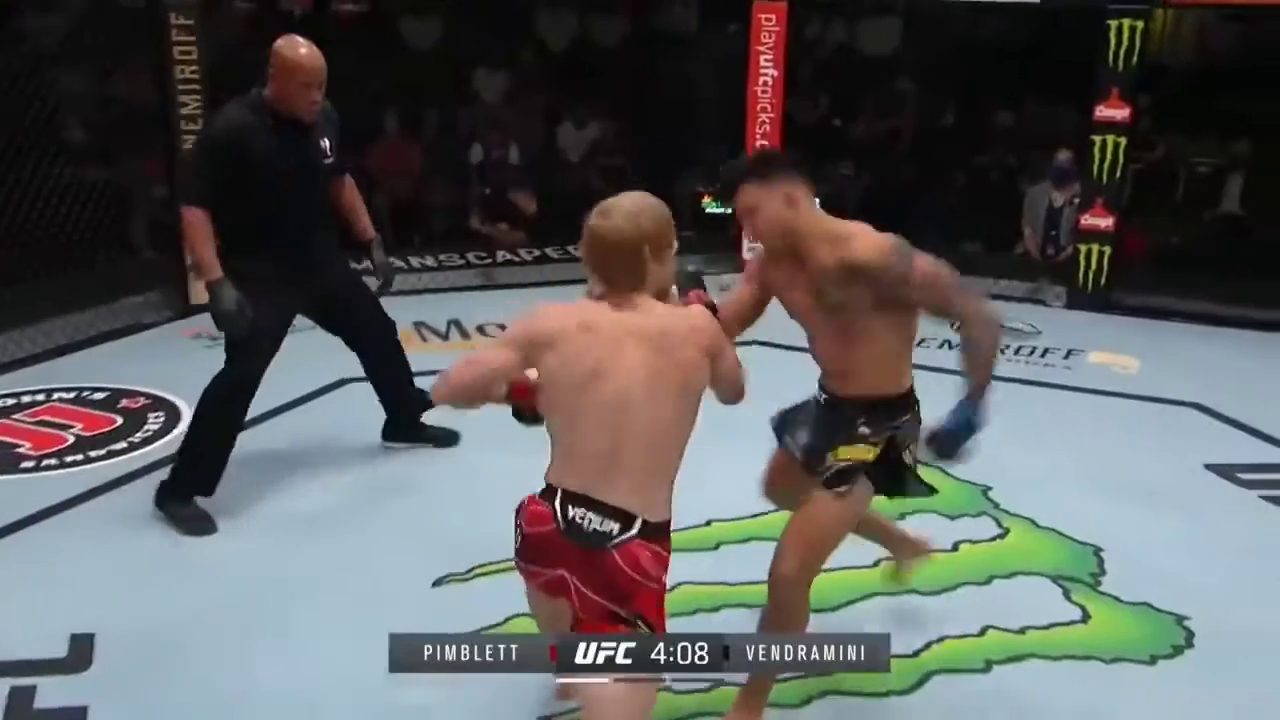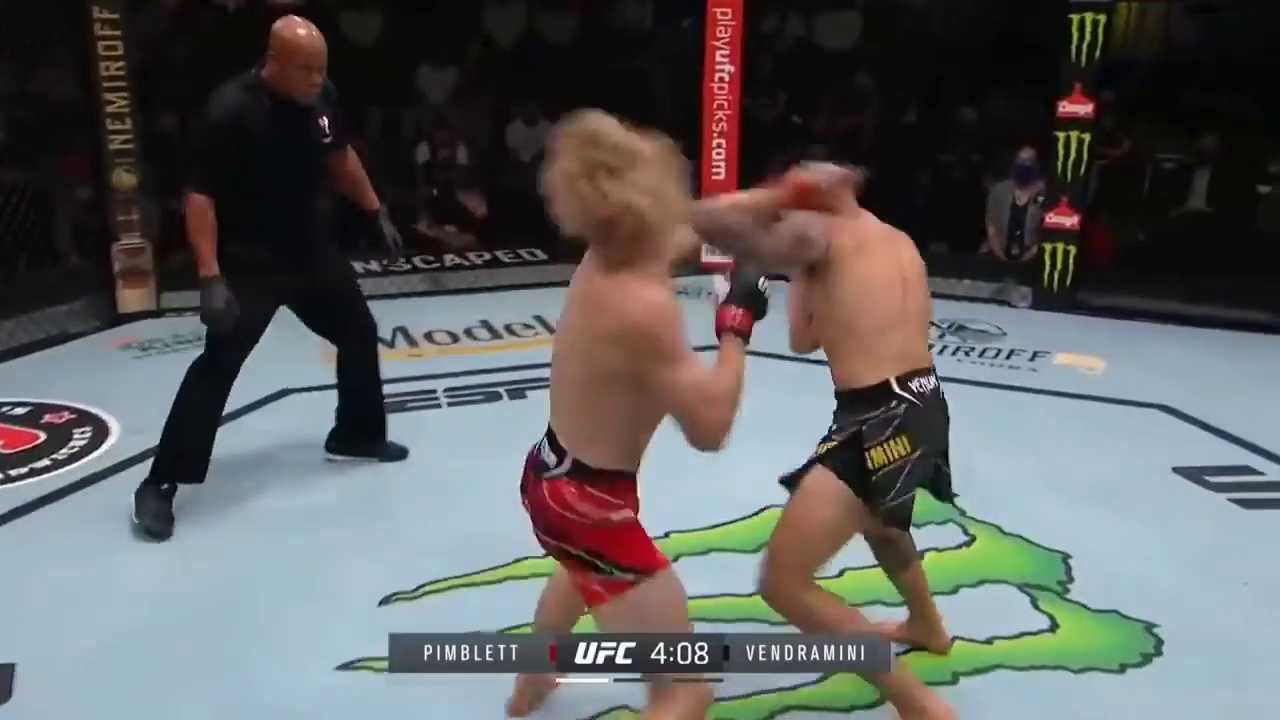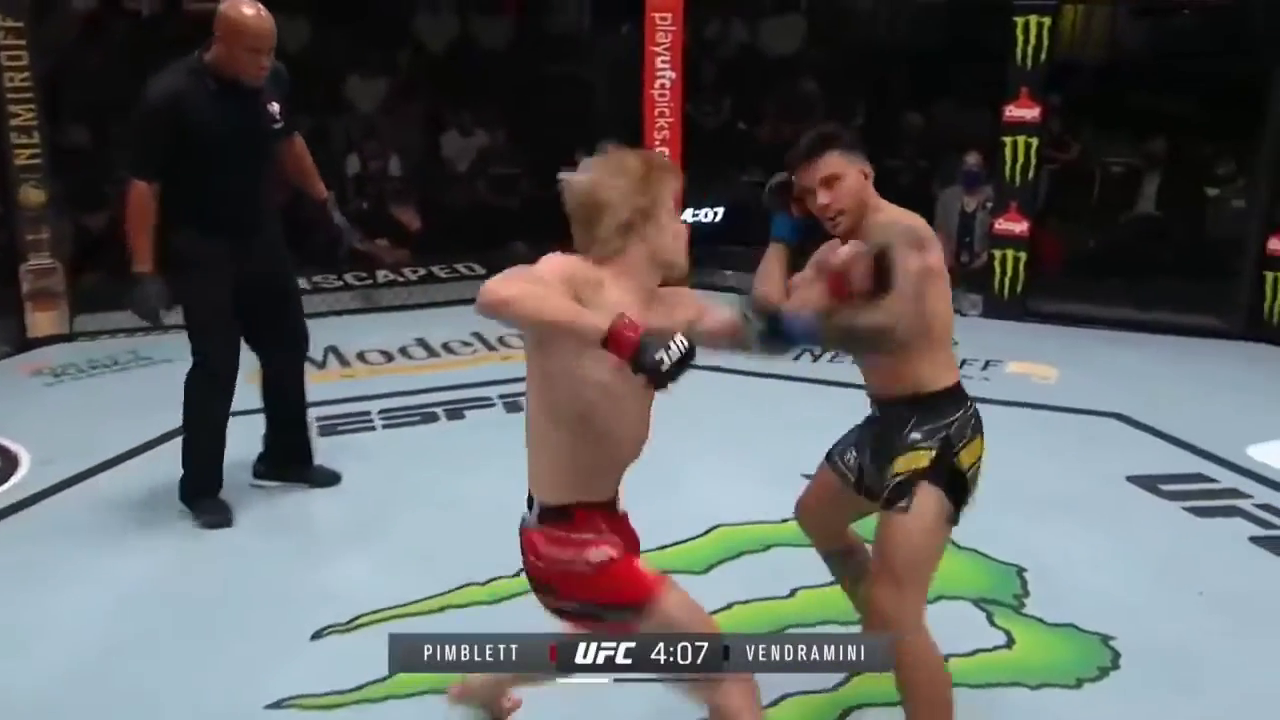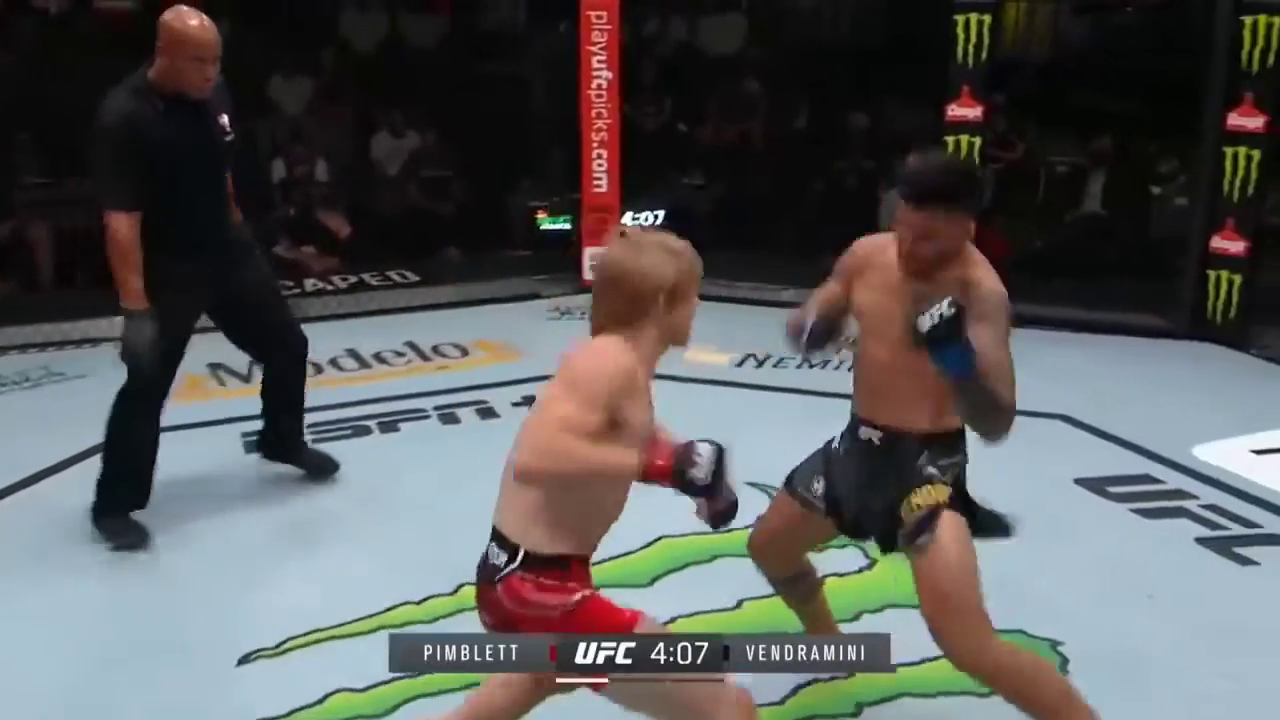
dt=0.4s
person 1, frame 1
left shoulder: (870, 257)
right shoulder: (771, 261)
left elbow: (976, 315)
right elbow: (717, 328)
left wrist: (969, 408)
right wrist: (692, 300)
left hip: (880, 423)
right hip: (828, 404)
left knee: (788, 571)
right knee: (780, 489)
right ankle: (901, 543)
person 1, frame 2
left shoulder: (821, 229)
right shoulder: (896, 243)
right elbow: (803, 340)
left hip: (879, 420)
right hip: (916, 408)
left knee: (783, 583)
right knee: (880, 519)
right ankle: (928, 629)
person 1, frame 3
left shoulder: (895, 231)
right shoulder: (831, 256)
left elbow: (901, 327)
left hip: (936, 430)
right hip: (888, 421)
left knee: (898, 611)
right knee: (816, 517)
right ankle: (877, 631)
person 1, frame 4
left shoulder: (980, 291)
right shoulder: (866, 255)
left elbow: (997, 426)
right elbow: (821, 316)
left wrist: (958, 358)
right wrist: (806, 325)
left hip: (925, 465)
right hip: (855, 447)
left knee: (966, 645)
right knee: (768, 547)
right ankle: (829, 644)
person 2, frame 1
left shoulder: (551, 326)
right shoulder: (695, 328)
left elbow: (446, 390)
right elbow: (733, 391)
left wrist: (515, 390)
left hip: (550, 529)
right hip: (632, 554)
person 2, frame 2
left shoulder: (611, 259)
right shoulder: (644, 308)
right elbow: (709, 431)
right wrist: (736, 326)
left hip: (553, 477)
right hip: (591, 499)
left knee: (586, 571)
person 2, frame 3
left shoulder: (672, 308)
right shoulder: (568, 275)
left elbow: (759, 327)
right elbow: (497, 296)
right wrist: (616, 334)
left hip: (594, 523)
right hip: (569, 541)
left knee: (606, 633)
person 2, frame 4
left shoulder: (614, 360)
right shoulder: (614, 363)
left elbow: (642, 442)
right elbow: (534, 461)
left wrist: (694, 471)
right wrist: (652, 463)
left hip: (514, 575)
right hip: (542, 590)
person 3, frame 1
left shoulder: (322, 119)
right shoulder: (231, 129)
left elbow: (338, 181)
right elbow: (196, 209)
left wrist: (371, 240)
right wrist: (217, 283)
left hip: (317, 260)
right hip: (257, 273)
left knee: (377, 334)
right knee: (239, 377)
left ankle: (405, 422)
right ankle: (179, 491)
person 3, frame 2
left shoulder: (321, 96)
right shoulder: (231, 110)
left elbow: (340, 155)
right elbow: (200, 196)
left wrist: (376, 212)
right wrist: (211, 277)
left hip: (311, 248)
right hip: (251, 259)
left knee: (360, 333)
right knee: (219, 365)
left ankle: (357, 434)
right ankle: (159, 486)
person 3, frame 3
left shoulder: (272, 79)
right shoulder: (171, 95)
left elbow: (287, 141)
right elbow: (143, 185)
left wrist: (325, 201)
right wrist: (144, 270)
left hip: (259, 240)
right hip: (200, 251)
left knee: (286, 347)
right knee: (215, 363)
left ankle: (285, 458)
right ankle: (200, 485)
person 3, frame 4
left shoulder: (212, 96)
right shoulder: (124, 116)
right elbow: (120, 219)
left wrist: (240, 230)
right wrist: (135, 309)
left hip: (227, 254)
right hip: (165, 270)
left knee: (287, 345)
right knee: (146, 387)
left ankle: (284, 442)
right ankle: (114, 505)
